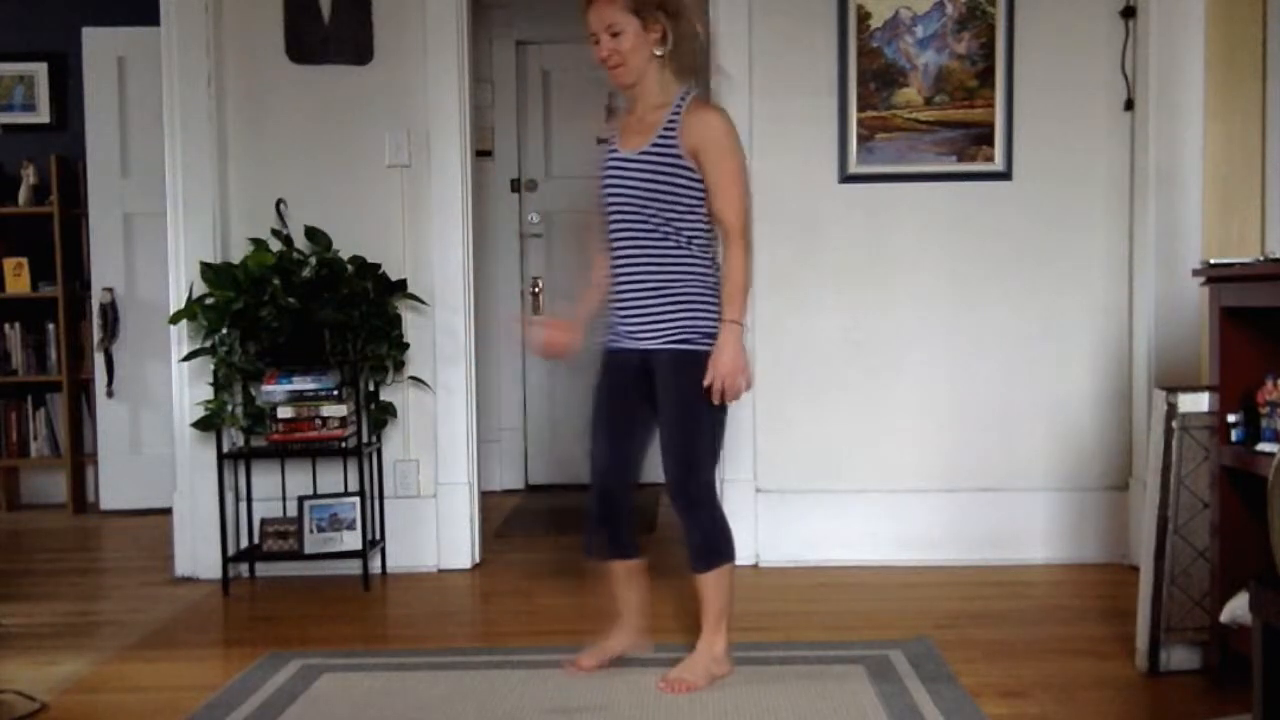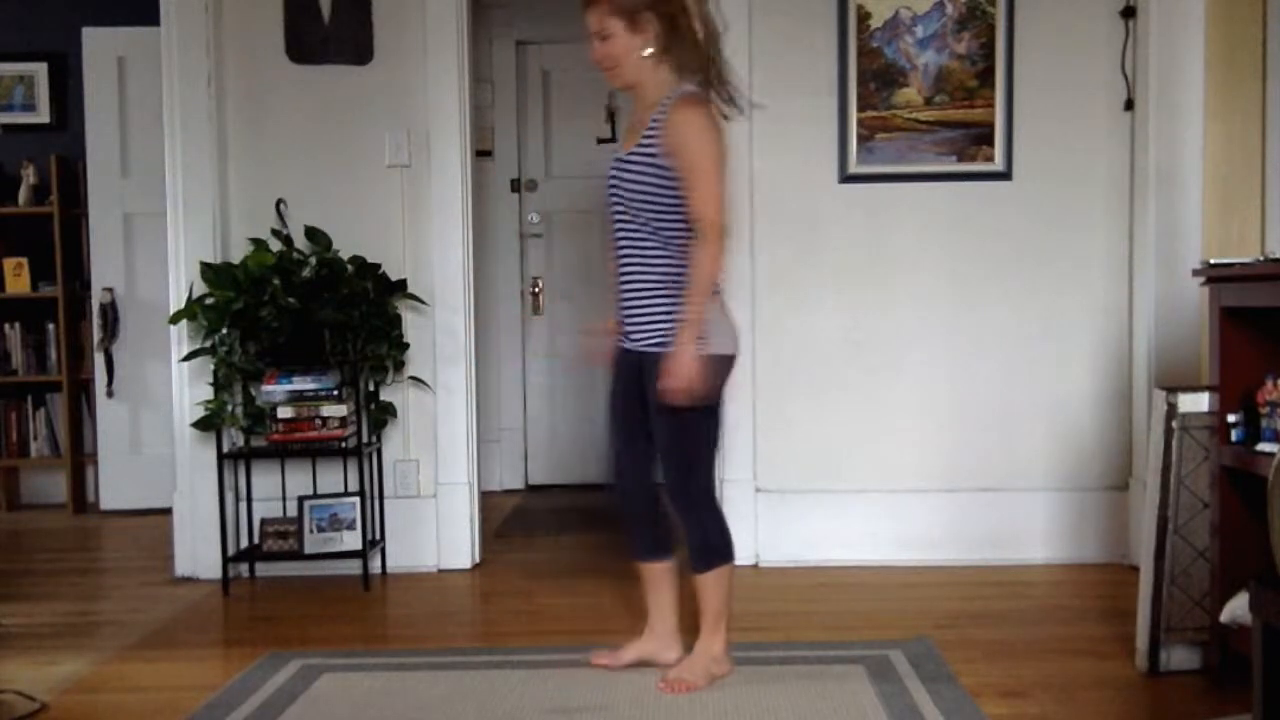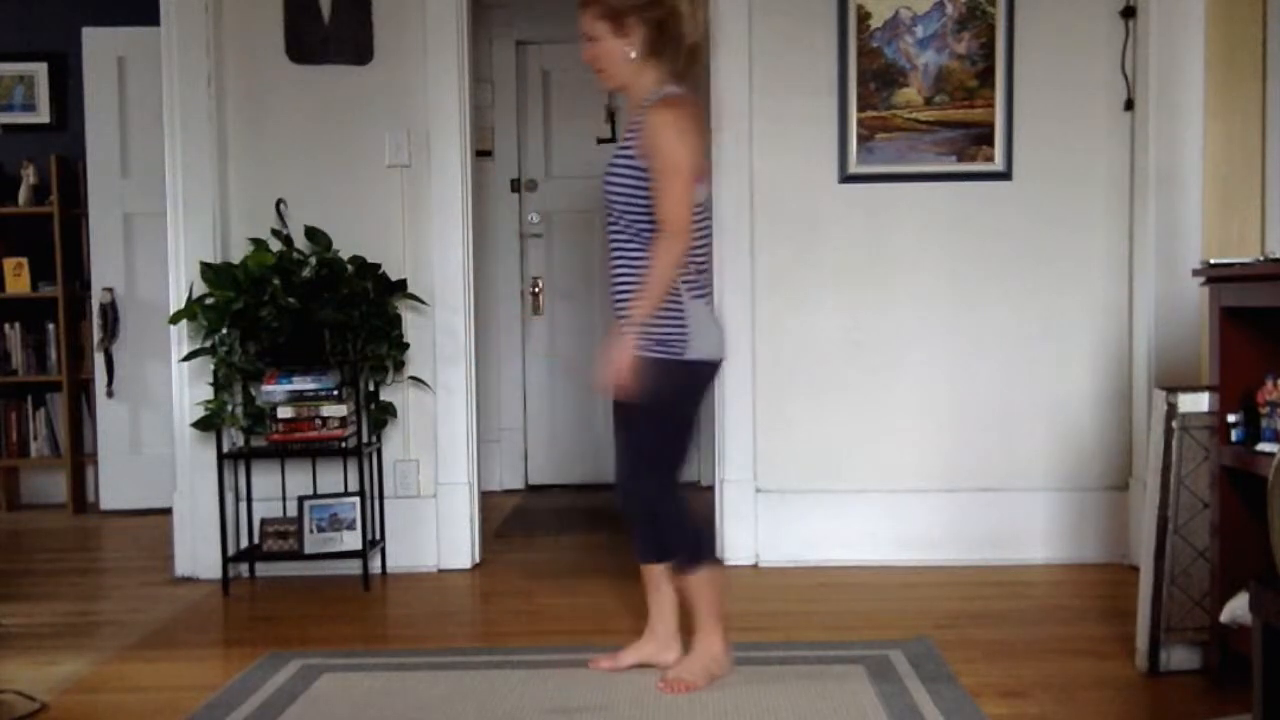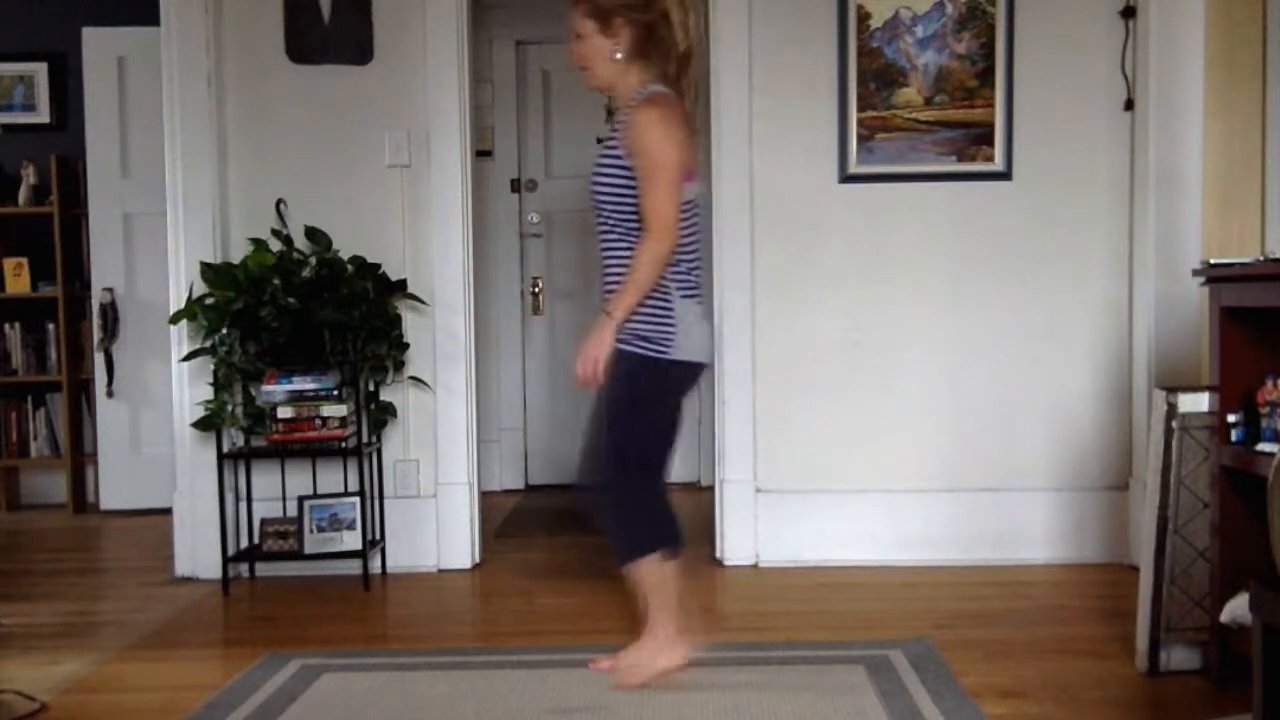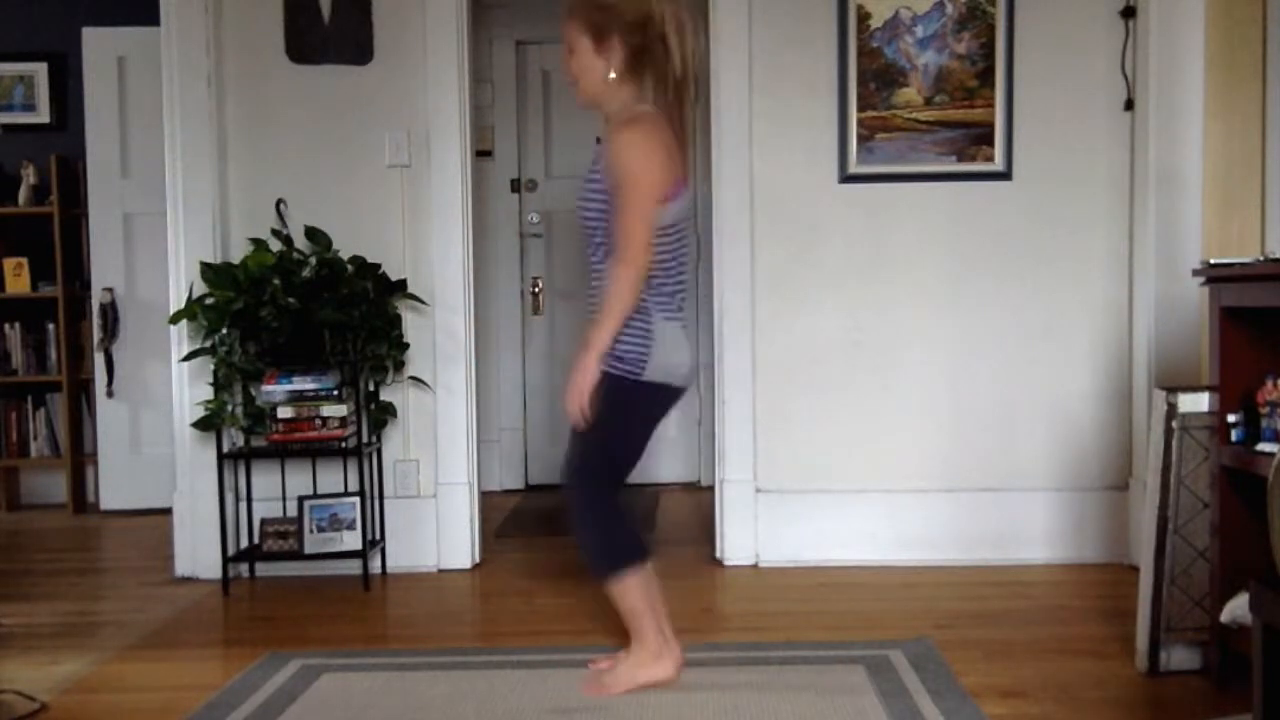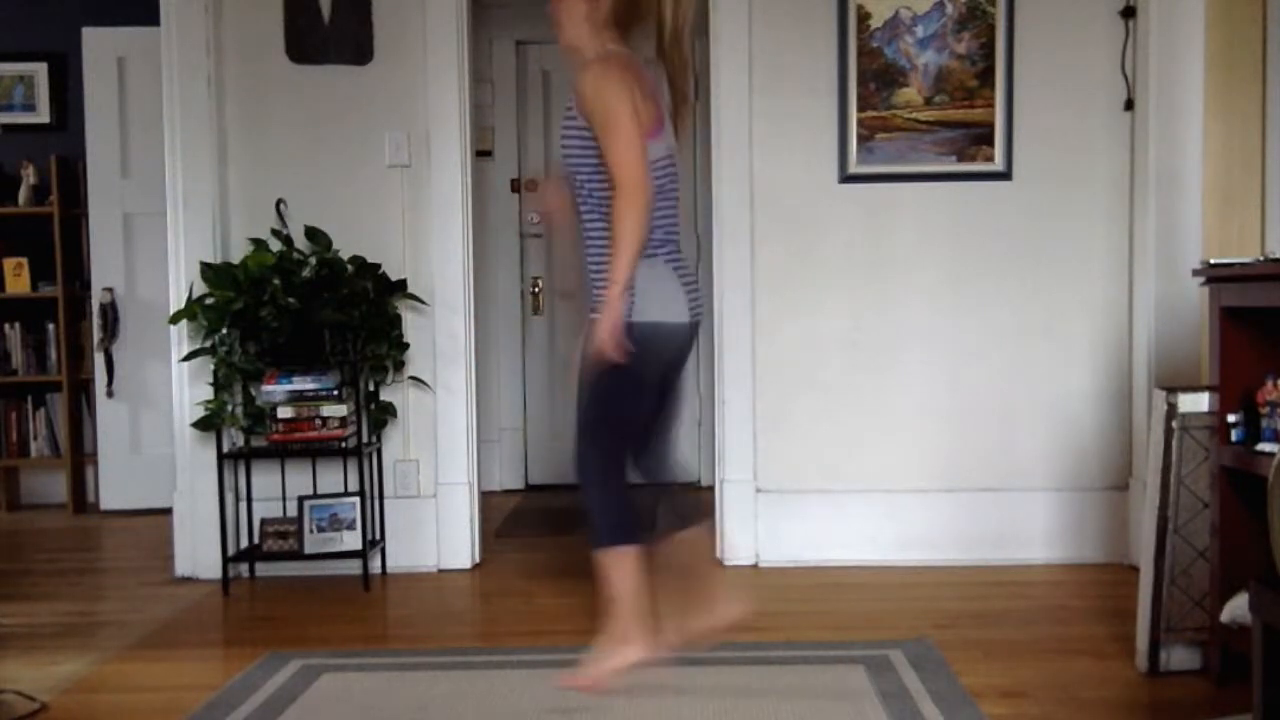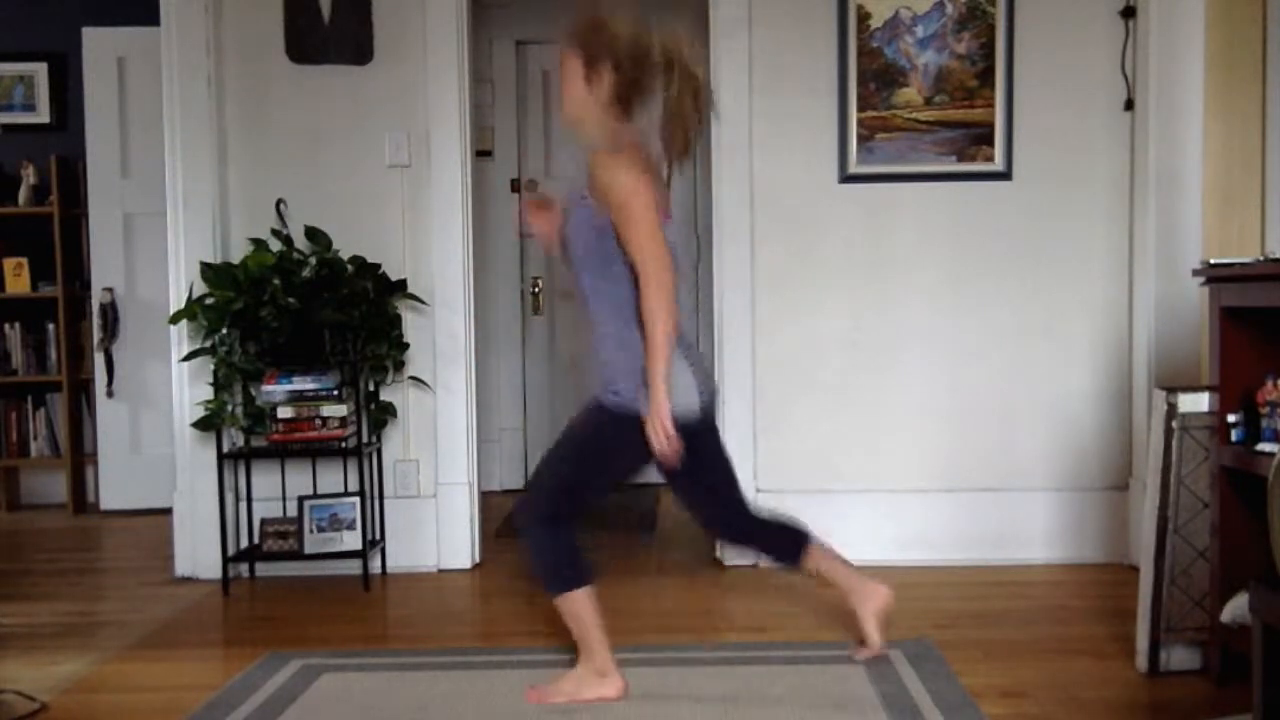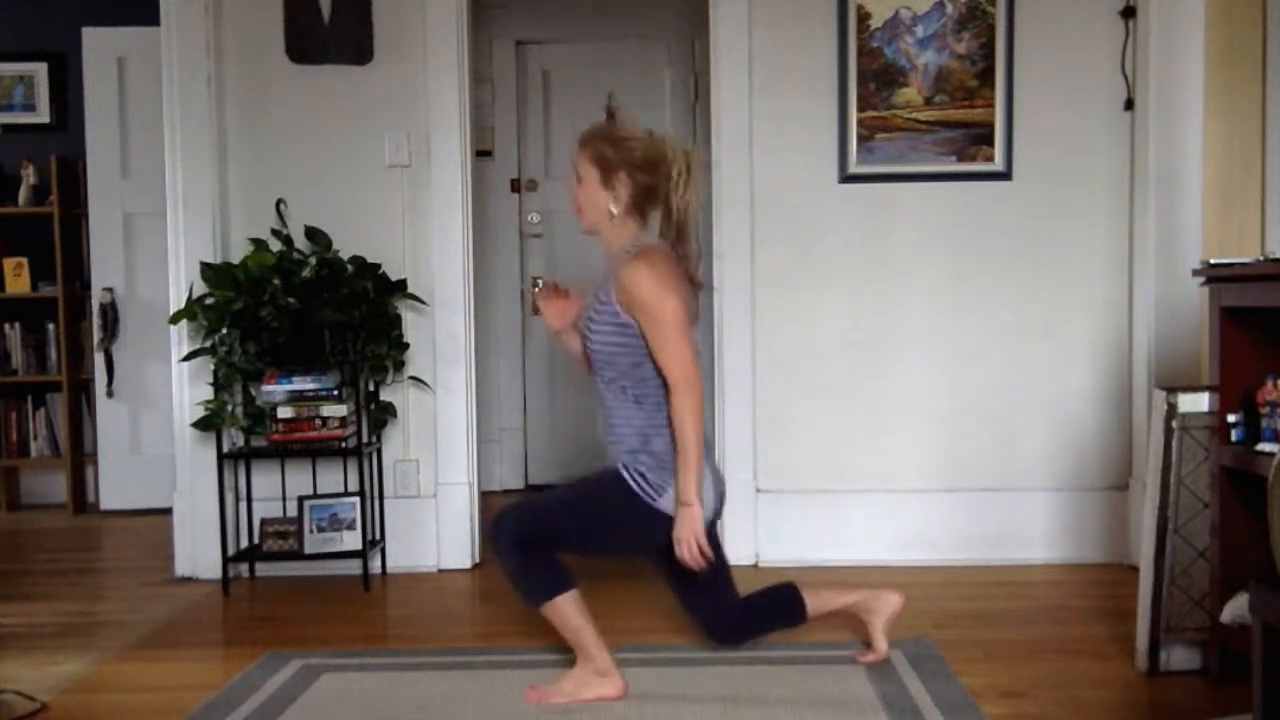
dt=0.2s
person 1, frame 1
left shoulder: (703, 121)
right shoulder: (619, 128)
left elbow: (734, 234)
left wrist: (731, 331)
right wrist: (577, 317)
left hip: (688, 337)
right hip: (627, 339)
left knee: (689, 486)
right knee: (607, 480)
left ankle: (714, 645)
right ankle: (628, 624)
person 1, frame 2
left shoulder: (688, 114)
right shoulder: (642, 120)
left elbow: (710, 234)
left wrist: (690, 334)
left hip: (683, 338)
right hip: (643, 339)
left knee: (687, 486)
right knee: (632, 481)
left ankle: (713, 645)
right ankle: (661, 632)
person 1, frame 3
left shoulder: (666, 116)
right shoulder: (649, 117)
left elbow: (676, 237)
left wrist: (627, 331)
left hip: (672, 339)
right hip: (652, 337)
left knee: (655, 486)
right knee: (637, 487)
left ankle: (711, 643)
right ankle: (661, 635)
person 1, frame 4
left shoulder: (651, 115)
right shoulder: (645, 113)
left elbow: (661, 235)
left wrist: (607, 324)
left hip: (660, 336)
right hip: (651, 336)
left knee: (607, 478)
right knee: (632, 482)
left ankle: (668, 635)
right ankle: (659, 634)
person 1, frame 5
left shoulder: (633, 135)
right shoulder: (644, 129)
left elbow: (634, 257)
left wrist: (591, 355)
left hip: (640, 353)
right hip: (644, 350)
left knee: (586, 491)
right knee: (596, 492)
left ankle: (654, 651)
right ankle: (653, 641)
person 1, frame 6
left shoulder: (601, 75)
right shoulder: (634, 76)
left elbow: (632, 193)
left wrist: (612, 300)
right wrist: (572, 199)
left hip: (640, 305)
right hip: (664, 304)
left knee: (599, 464)
right knee: (648, 456)
left ankle: (627, 632)
right ankle: (710, 597)
person 1, frame 7
left shoulder: (612, 163)
right shoulder: (620, 155)
left elbow: (657, 278)
left wrist: (655, 394)
right wrist: (558, 236)
left hip: (642, 395)
right hip: (672, 388)
left knee: (540, 511)
right knee: (728, 518)
left ankle: (597, 670)
right ankle: (858, 590)
person 1, frame 8
left shoulder: (644, 271)
right shoulder: (630, 267)
left elbow: (686, 388)
left wrist: (689, 502)
right wrist: (567, 330)
left hip: (660, 487)
right hip: (663, 481)
left knee: (513, 533)
right knee: (726, 621)
left ankle: (596, 671)
right ankle: (870, 602)
